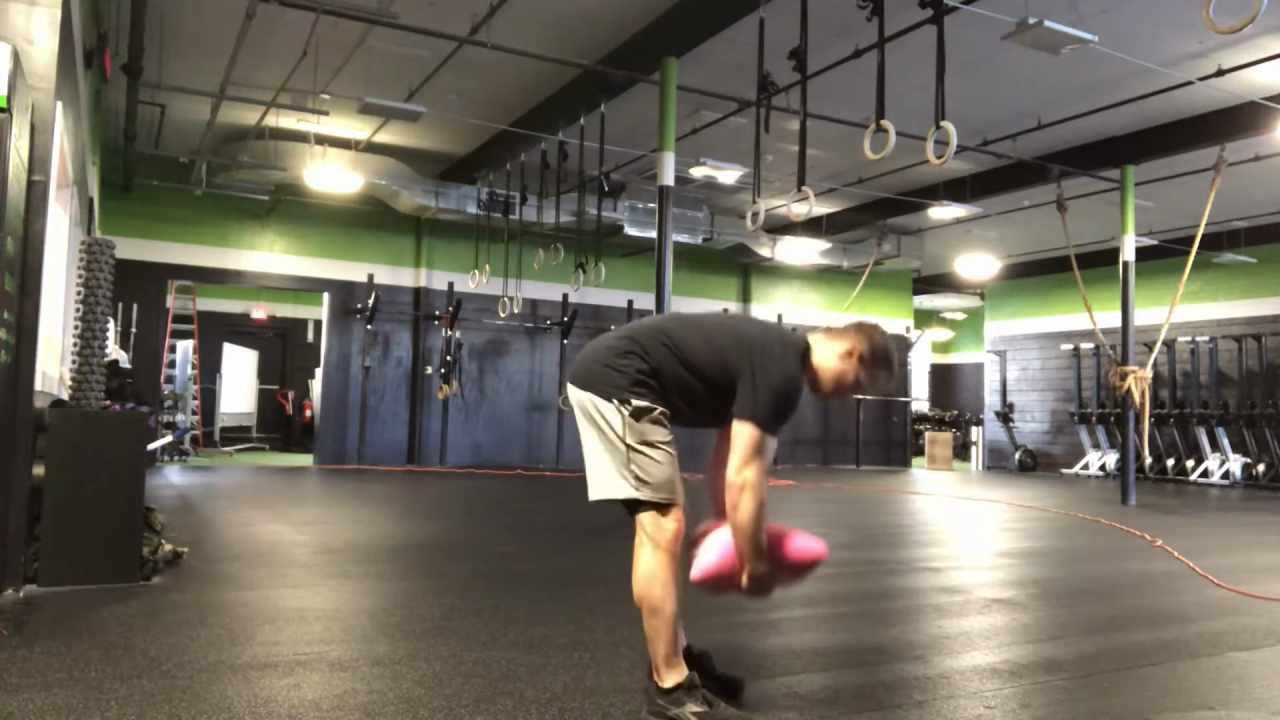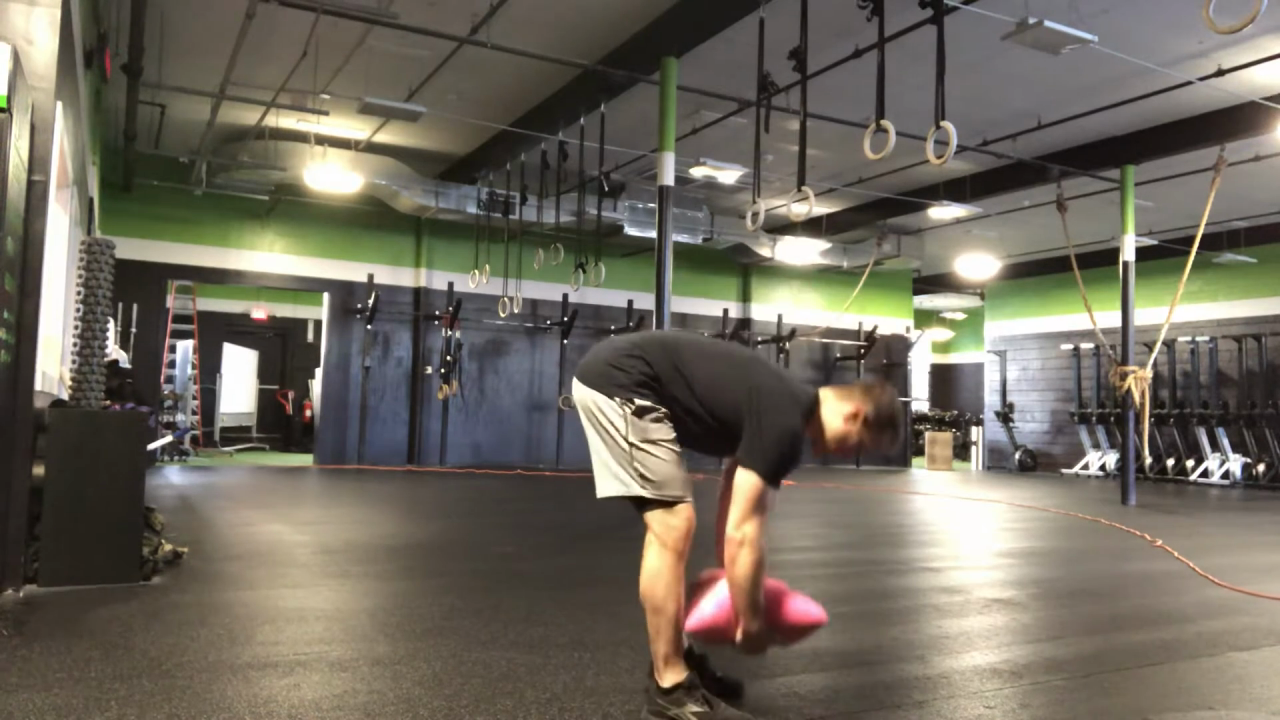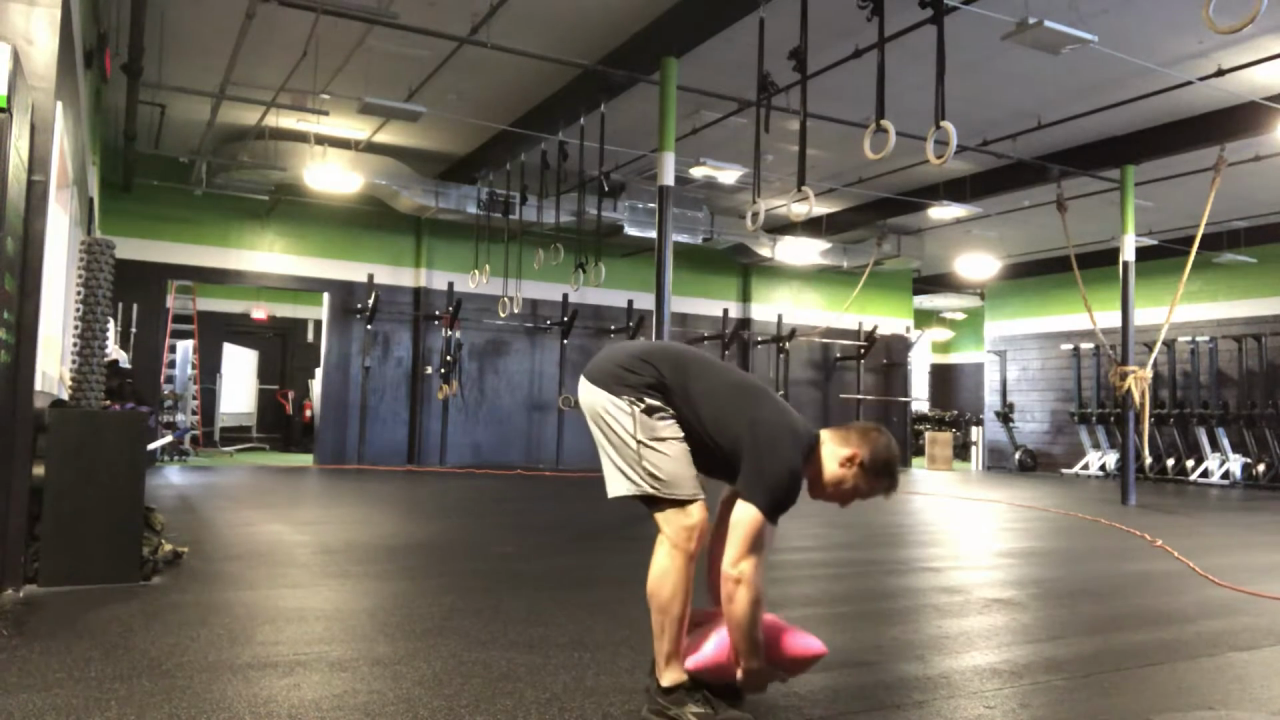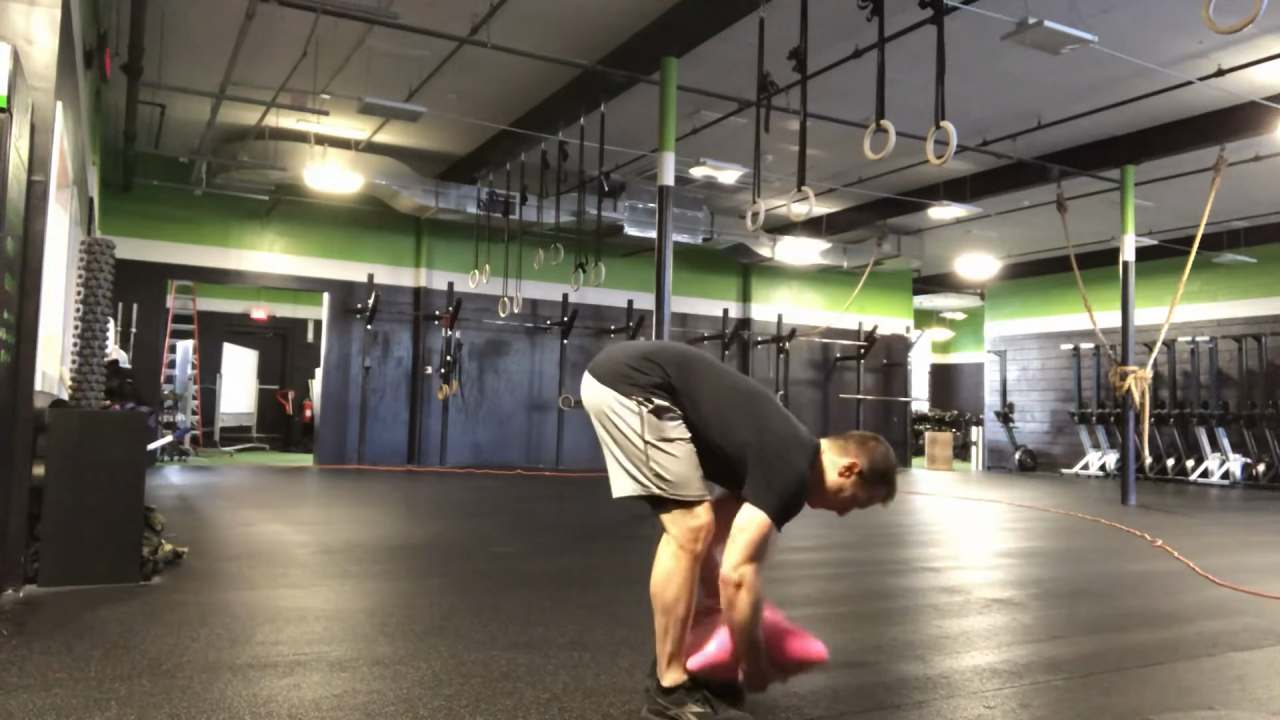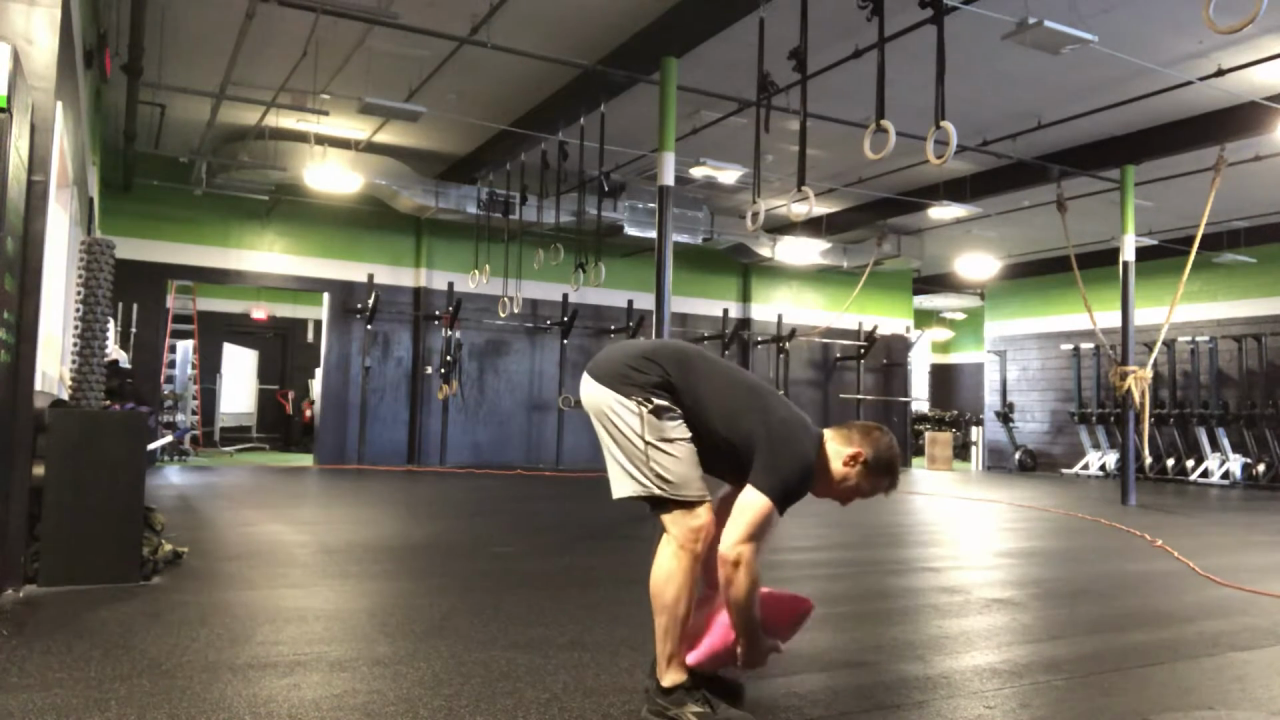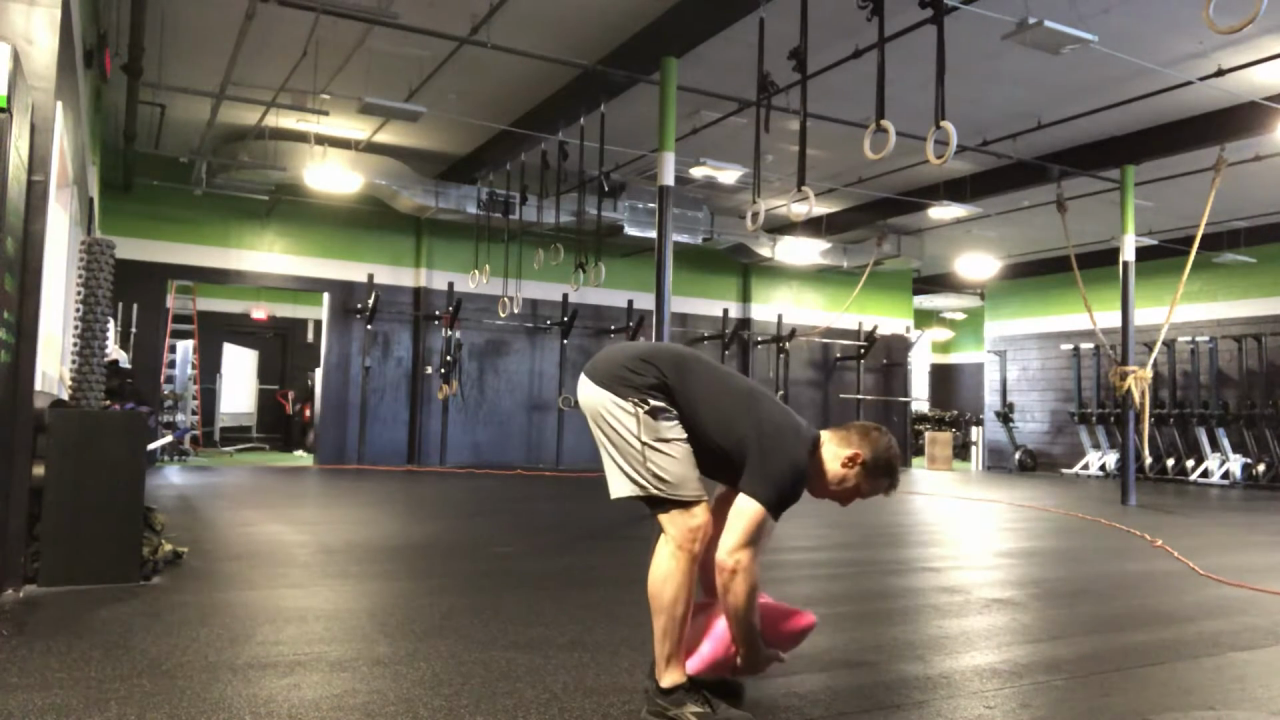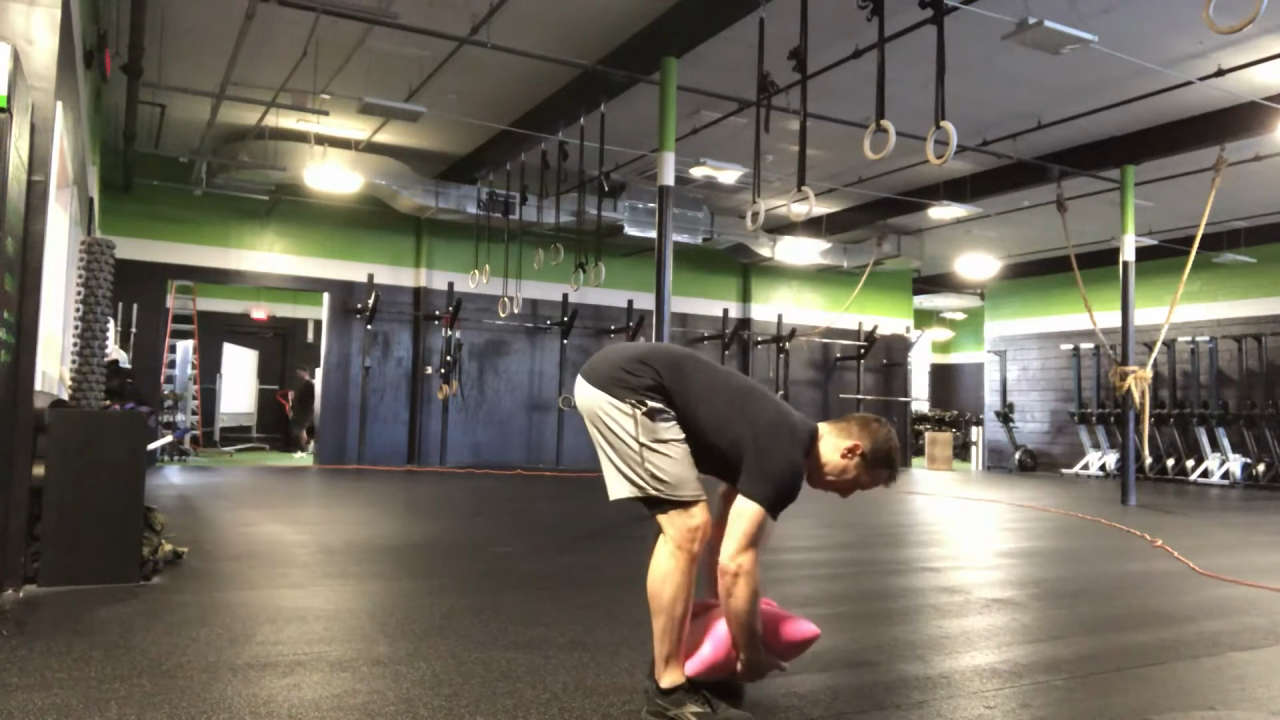
dt=0.2s
person 1, frame 1
left shoulder: (775, 354)
right shoulder: (781, 369)
left elbow: (729, 464)
right elbow: (744, 477)
left wrist: (729, 530)
right wrist: (755, 565)
left hip: (608, 377)
right hip: (615, 381)
left knee: (665, 530)
right knee: (663, 530)
left ankle: (677, 657)
person 1, frame 2
left shoulder: (785, 406)
right shoulder: (785, 421)
left elbow: (733, 516)
right elbow: (743, 532)
left wrist: (729, 579)
right wrist: (751, 622)
left hip: (611, 377)
right hip: (619, 381)
left knee: (668, 529)
right knee: (672, 527)
left ankle: (675, 658)
person 1, frame 3
left shoulder: (785, 442)
right shoulder: (784, 460)
left elbow: (727, 548)
right elbow: (739, 567)
left wrist: (723, 617)
right wrist: (751, 662)
left hip: (614, 378)
right hip: (625, 385)
left knee: (682, 528)
right knee: (685, 528)
left ankle: (673, 660)
person 1, frame 4
left shoulder: (782, 451)
right shoulder: (790, 469)
left elbow: (716, 538)
right elbow: (738, 573)
left wrist: (715, 612)
right wrist: (752, 666)
left hip: (617, 374)
right hip: (629, 384)
left knee: (689, 531)
right knee: (690, 531)
left ankle: (674, 660)
person 1, frame 5
left shoulder: (786, 441)
right shoulder: (797, 458)
left elbow: (723, 535)
right elbow: (735, 552)
right wrist: (751, 641)
left hip: (617, 374)
right hip: (630, 382)
left knee: (688, 530)
right knee: (690, 531)
left ankle: (674, 660)
person 1, frame 6
left shoulder: (781, 445)
right shoulder: (789, 461)
left elbow: (716, 542)
right elbow: (732, 559)
right wrist: (751, 650)
left hip: (613, 377)
right hip: (626, 384)
left knee: (685, 530)
right knee: (687, 532)
left ankle: (672, 660)
person 1, frame 7
left shoulder: (783, 438)
right shoulder: (785, 458)
left elbow: (724, 540)
right elbow: (735, 562)
left wrist: (722, 617)
right wrist: (752, 655)
left hip: (611, 377)
right hip: (623, 386)
left knee: (683, 529)
right knee: (687, 531)
left ankle: (671, 662)
